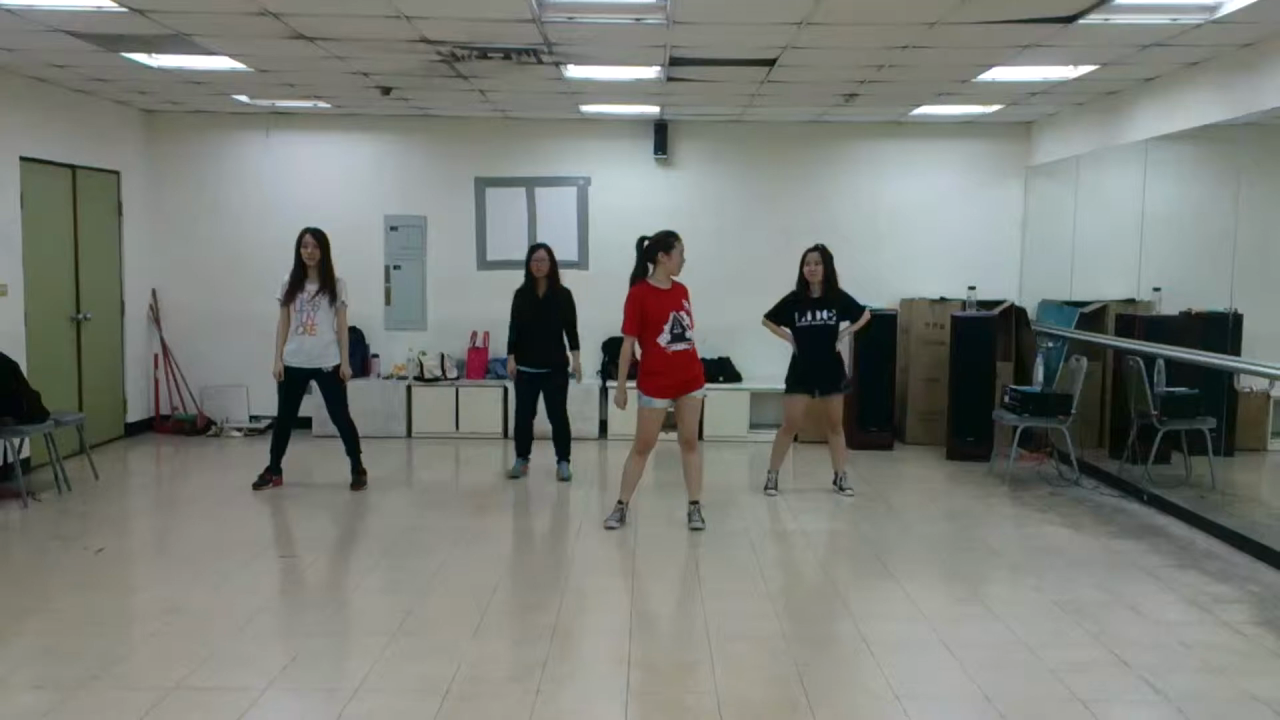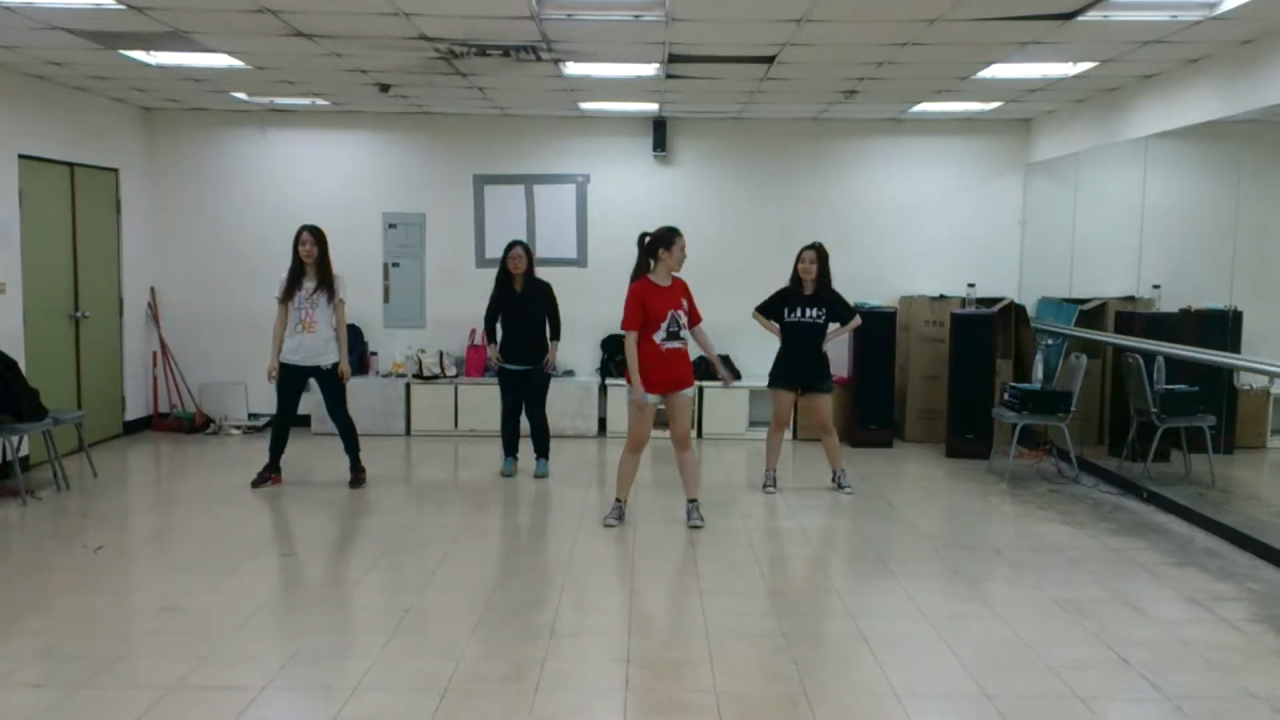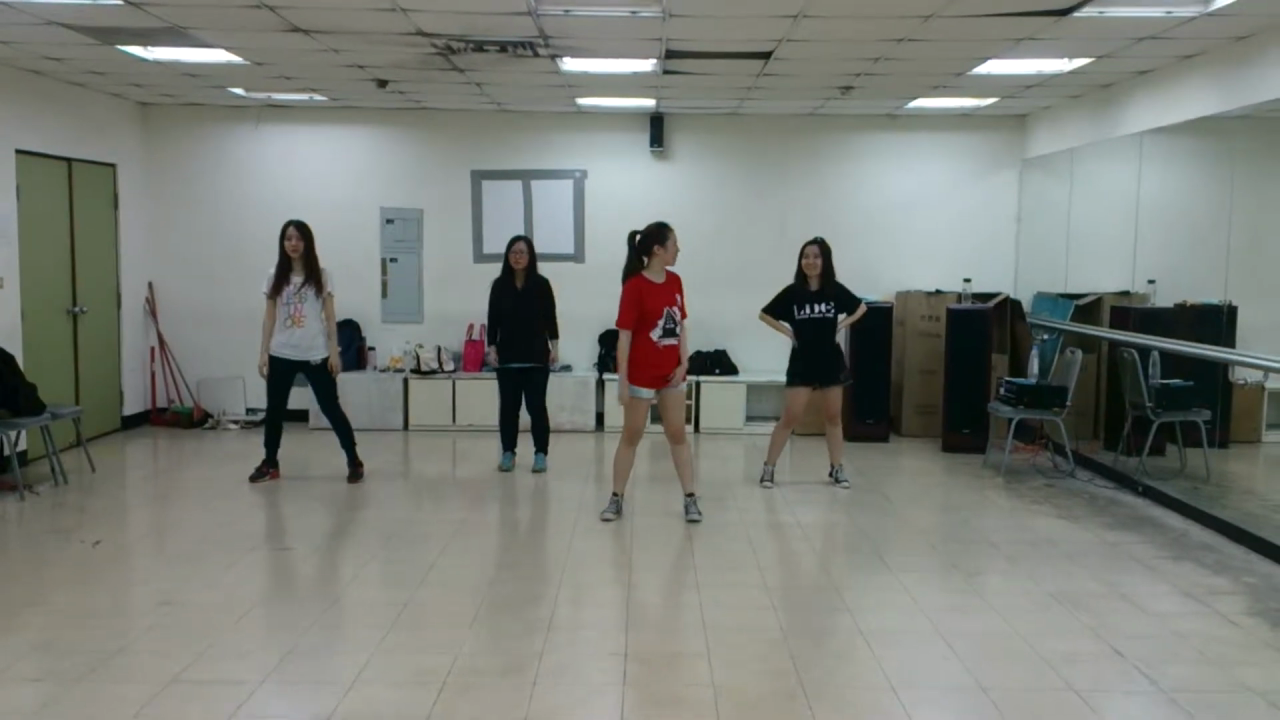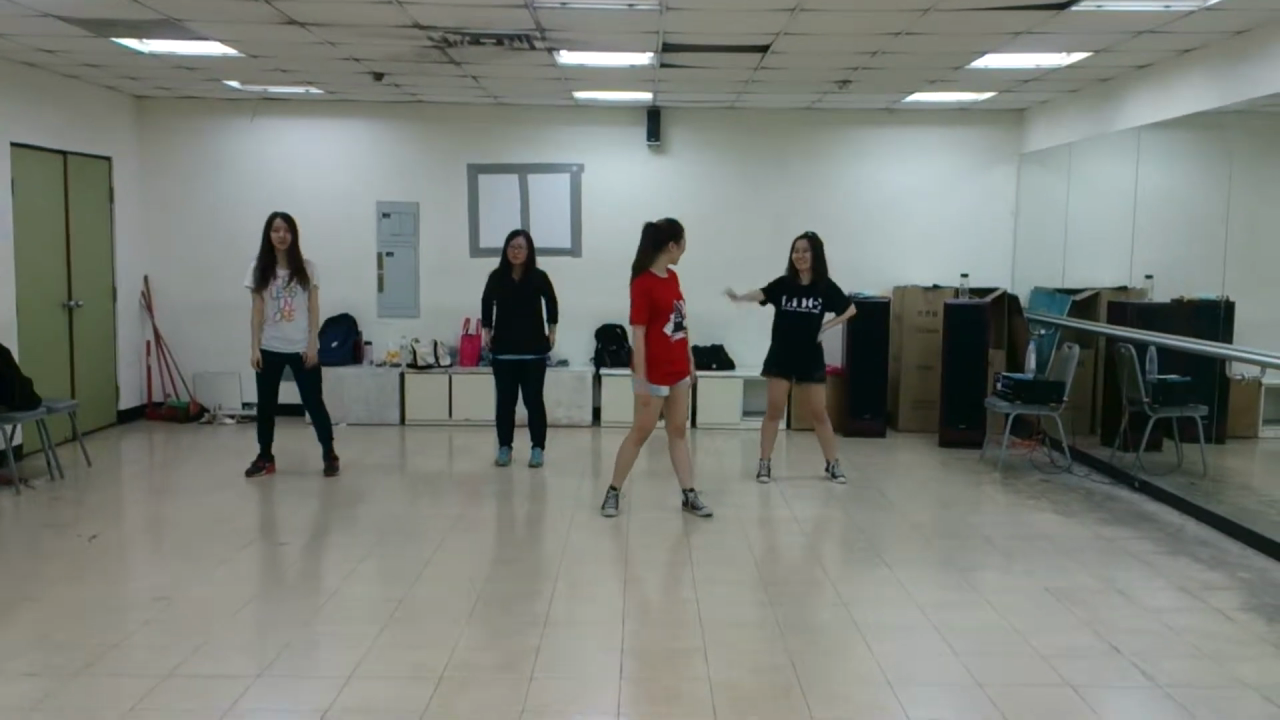
dt=0.5s
person 1, frame 1
left shoulder: (681, 290)
right shoulder: (639, 294)
right elbow: (628, 342)
left wrist: (700, 370)
right wrist: (621, 386)
left hip: (689, 379)
right hip: (655, 383)
left knee: (690, 442)
right knee: (643, 445)
left ankle: (695, 507)
right ankle: (621, 506)
person 1, frame 2
left shoulder: (681, 287)
right shoulder: (639, 289)
left elbow: (696, 329)
right elbow: (631, 339)
left wrist: (718, 365)
right wrist: (637, 383)
left hip: (681, 378)
right hip: (647, 381)
left knee: (683, 441)
right knee: (636, 443)
left ankle: (692, 505)
right ankle: (619, 505)
person 1, frame 3
left shoulder: (675, 281)
right shoulder: (634, 286)
left elbow: (682, 325)
right elbow: (624, 336)
left wrist: (684, 363)
right wrist: (623, 381)
left hip: (672, 373)
right hip: (640, 375)
left knee: (678, 435)
right knee: (631, 437)
left ankle: (690, 499)
right ankle: (616, 498)
person 1, frame 4
left shoulder: (672, 277)
right shoulder: (643, 283)
right elbow: (639, 334)
left wrist: (689, 361)
right wrist: (640, 379)
left hip: (679, 369)
right hip: (653, 371)
left knee: (678, 431)
right knee: (640, 433)
left ankle: (689, 494)
right ankle: (613, 492)
person 2, frame 1
left shoulder: (335, 285)
right shoulder: (290, 284)
left elbow: (342, 326)
right elbow: (283, 324)
left wrist: (345, 362)
right wrist: (278, 359)
left hip: (327, 363)
right hip: (294, 363)
left knee: (340, 416)
right knee: (284, 417)
left ankle: (358, 470)
right ankle: (273, 471)
person 2, frame 2
left shoulder: (333, 282)
right shoulder: (288, 281)
left elbow: (340, 323)
right elbow: (281, 322)
left wrist: (344, 359)
right wrist: (274, 358)
left hip: (326, 360)
right hip: (292, 361)
left knee: (339, 414)
right knee: (283, 414)
left ankle: (356, 467)
right ankle: (272, 468)
person 2, frame 3
left shoulder: (320, 276)
right shoulder: (275, 276)
left elbow: (330, 317)
right elbow: (270, 317)
left wrist: (334, 352)
right wrist: (264, 352)
left hip: (315, 355)
right hip: (281, 355)
left knee: (331, 408)
right knee: (274, 409)
left ankle: (354, 462)
right ankle: (270, 463)
person 2, frame 4
left shoulder: (306, 267)
right shoulder: (259, 268)
left elbow: (313, 309)
right elbow: (256, 311)
left wrist: (312, 344)
right wrist: (254, 347)
left hip: (302, 348)
right hip: (270, 349)
left knee: (313, 402)
right knee: (266, 404)
left ankle: (329, 456)
right ankle: (265, 457)
person 3, frame 1
left shoulder: (838, 297)
right shoulder: (794, 300)
left elbow: (865, 315)
right elbow: (767, 320)
left wrist: (843, 334)
right wrist: (789, 338)
left hip: (831, 369)
right hip: (801, 371)
left knee: (835, 426)
right knee: (790, 426)
left ankle: (840, 477)
right ankle: (772, 475)
person 3, frame 2
left shoulder: (830, 297)
right shoulder: (786, 295)
left elbow: (855, 320)
right elbow: (758, 313)
left wrist: (830, 336)
right wrist: (777, 332)
left hip: (816, 368)
right hip: (786, 367)
left knee: (826, 425)
right knee: (779, 422)
left ankle: (839, 474)
right ankle: (770, 474)
person 3, frame 3
left shoulder: (835, 290)
right shoulder: (792, 292)
left elbow: (861, 308)
right elbow: (765, 315)
left wrist: (840, 327)
right wrist: (788, 332)
left hip: (830, 362)
right hip: (801, 364)
left knee: (833, 418)
right knee: (789, 418)
left ankle: (837, 469)
right ankle: (769, 467)
person 3, frame 4
left shoulder: (826, 287)
right shoulder: (783, 284)
left elbow: (850, 310)
right elbow: (759, 295)
left wrist: (826, 327)
right wrist: (738, 296)
left hip: (811, 359)
right hip: (780, 358)
left knee: (820, 414)
right knee: (774, 411)
left ankle: (833, 464)
right ankle: (764, 463)
person 4, frame 1
left shoulder: (562, 294)
right shoulder: (522, 294)
left elbow: (571, 329)
right elbow: (514, 328)
left wrist: (576, 359)
right wrist: (511, 358)
left hip: (555, 365)
right hip: (526, 365)
left knee: (558, 414)
right knee: (523, 413)
left ankle: (563, 462)
right ankle: (521, 459)
person 4, frame 2
left shoulder: (542, 288)
right shoulder: (500, 290)
left elbow: (554, 321)
right elbow: (490, 320)
left wrist: (553, 349)
right wrist: (492, 346)
left hip: (537, 362)
right hip: (508, 362)
left knee: (535, 411)
right knee: (510, 411)
left ankle: (542, 459)
right ankle: (510, 458)
person 4, frame 3
left shoulder: (541, 284)
right shoulder: (500, 285)
left elbow: (550, 317)
right elbow: (493, 319)
left wrist: (554, 347)
right wrist: (491, 348)
left hip: (536, 357)
right hip: (507, 357)
left knee: (536, 406)
right knee: (508, 406)
left ankle: (541, 453)
right ankle: (508, 453)
person 4, frame 4
left shoulder: (539, 277)
right shoulder: (497, 277)
left elbow: (551, 304)
right elbow: (487, 304)
left wrist: (552, 332)
right wrist: (486, 331)
left hip: (534, 350)
right hip: (503, 351)
left knee: (533, 400)
right knee: (505, 400)
left ankle: (538, 448)
right ankle: (504, 447)
